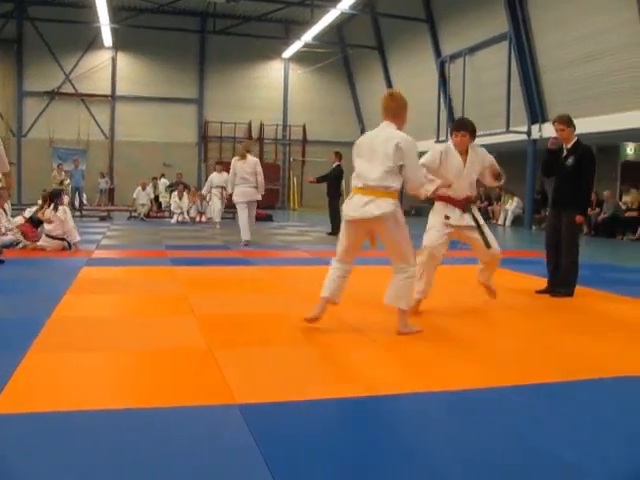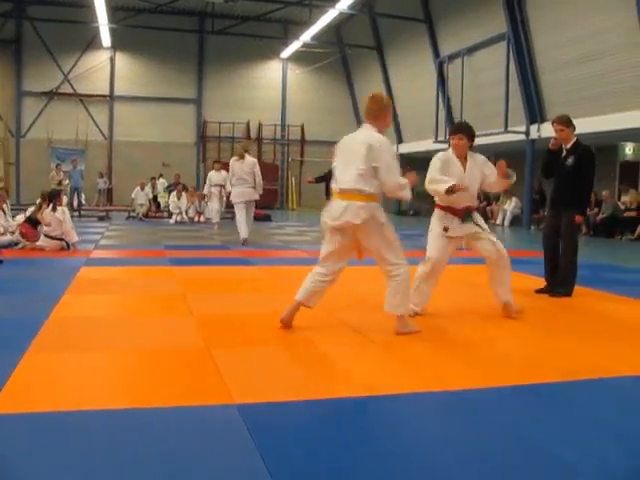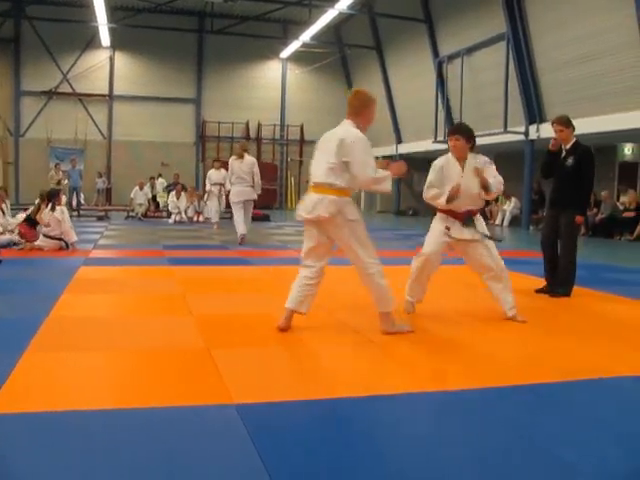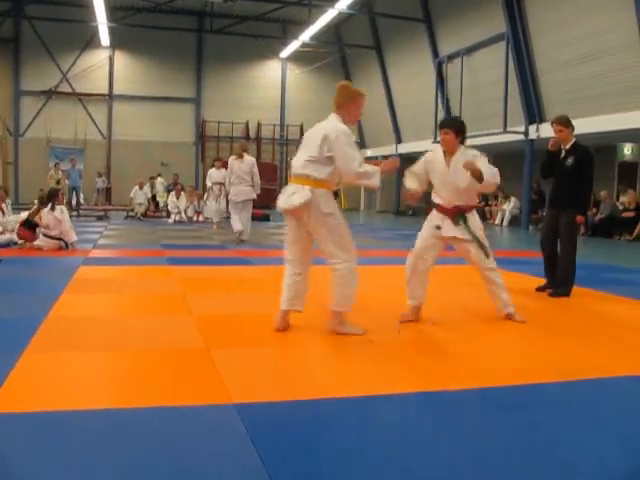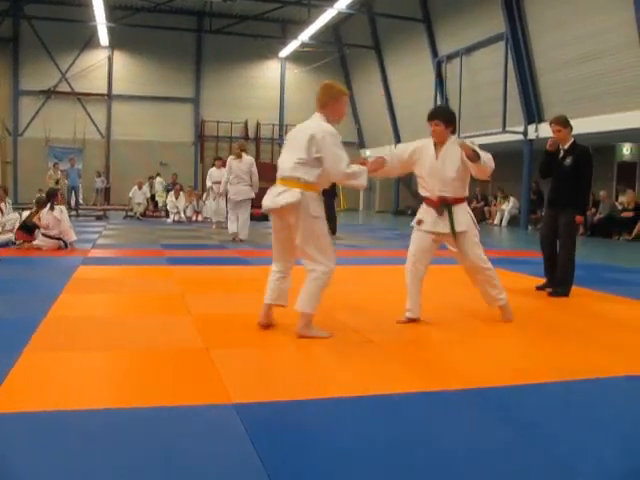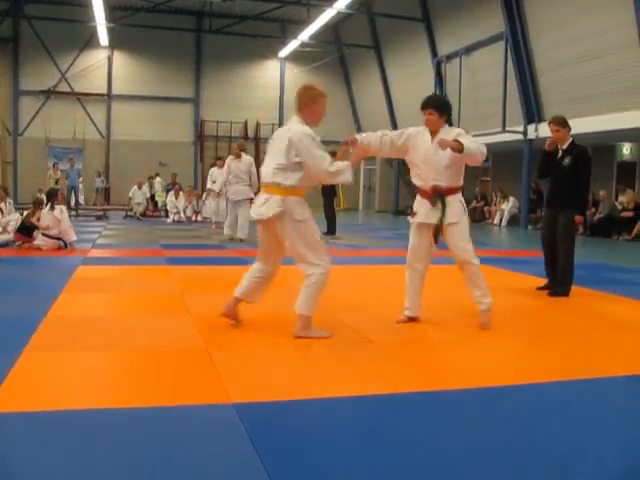
dt=0.1s
person 1, frame 1
left shoulder: (363, 140)
right shoulder: (404, 141)
right elbow: (415, 183)
right wrist: (428, 186)
left hip: (357, 203)
right hip: (384, 206)
left knee: (342, 259)
right knee: (404, 264)
left ankle: (320, 308)
right ankle: (403, 321)
person 1, frame 2
left shoulder: (345, 142)
right shoulder: (380, 143)
right elbow: (391, 185)
right wrist: (408, 182)
left hip: (338, 208)
right hip: (364, 210)
left knee: (327, 265)
right knee: (396, 266)
left ankle: (291, 312)
right ankle: (402, 322)
person 1, frame 3
left shoulder: (328, 136)
right shoulder: (355, 137)
right elbow: (366, 177)
right wrist: (392, 172)
left hip: (314, 201)
right hip: (336, 205)
left knee: (312, 265)
right knee: (368, 262)
left ankle: (287, 318)
person 1, frame 4
left shoulder: (316, 129)
right shoulder: (340, 131)
right elbow: (353, 171)
right wrist: (382, 168)
left hip: (295, 194)
right hip: (316, 197)
left knee: (296, 261)
right knee: (344, 258)
left ankle: (284, 317)
right ankle: (338, 320)
person 1, frame 5
left shoulder: (299, 129)
right shoulder: (326, 132)
right elbow: (340, 172)
right wrist: (367, 168)
left hip: (282, 196)
right hip: (302, 200)
left knee: (282, 260)
right knee: (321, 263)
left ankle: (266, 314)
right ankle: (305, 324)
person 1, frame 6
left shoulder: (283, 132)
right shoulder: (304, 134)
right elbow: (325, 172)
right wrist: (352, 163)
left hip: (270, 202)
right hip: (288, 205)
left knee: (266, 263)
right knee: (318, 264)
left ankle: (232, 305)
right ankle: (303, 325)
person 2, frame 1
left shoulder: (480, 154)
right shoulder: (441, 151)
left elbow: (492, 178)
right elbow: (421, 169)
left wrist: (496, 174)
left hip: (468, 211)
right hip: (444, 209)
left knee: (492, 252)
right knee: (431, 249)
left ankle: (484, 278)
right ankle: (418, 295)
person 2, frame 2
left shoulder: (479, 161)
right shoulder: (441, 158)
left elbow: (496, 185)
right elbow: (431, 182)
left wrist: (504, 174)
right wrist: (451, 186)
left hip: (469, 219)
right hip: (444, 218)
left knee: (499, 255)
right knee: (433, 260)
left ankle: (506, 301)
right ankle: (416, 305)
person 2, frame 3
left shoulder: (482, 162)
right shoulder: (441, 164)
left elbow: (496, 188)
right elbow: (429, 193)
left wrist: (484, 182)
right wrist: (448, 195)
left hip: (472, 223)
right hip: (446, 221)
left knee: (495, 267)
right knee: (427, 256)
left ankle: (510, 311)
right ankle: (411, 298)
person 2, frame 4
left shoulder: (473, 157)
right shoulder: (431, 157)
left elbow: (491, 182)
right elbow: (415, 175)
left wrist: (477, 172)
right wrist: (412, 189)
left hip: (467, 220)
right hip: (439, 218)
left knee: (486, 265)
right knee: (417, 258)
left ankle: (507, 308)
right ankle: (414, 307)
person 2, frame 5
left shoulder: (462, 147)
right shoulder: (417, 149)
left elbow: (486, 168)
right elbow: (394, 159)
left wrist: (473, 155)
right wrist: (380, 162)
left hip: (456, 213)
right hip: (428, 213)
left knee: (476, 262)
right knee: (414, 264)
left ankle: (500, 302)
right ankle: (412, 312)
person 2, frame 6
left shoulder: (457, 135)
right shoulder: (413, 136)
left elbow: (479, 153)
right elbow: (384, 141)
left wrist: (458, 146)
right wrist: (358, 140)
left hip: (451, 204)
right hip: (424, 204)
left knee: (464, 255)
right knee: (416, 260)
left ankle: (483, 305)
right ankle: (413, 311)
person 3, frame 1
left shoulder: (584, 151)
right shoulder: (558, 151)
left elbow: (588, 183)
right elbow: (547, 173)
left wrist: (582, 211)
right wrist: (552, 151)
left hip: (573, 207)
right hip: (556, 205)
left knee: (568, 247)
right knee: (551, 244)
left ankle: (566, 287)
right ankle: (553, 283)
person 3, frame 2
left shoulder: (584, 151)
right shoulder: (558, 151)
left elbow: (587, 183)
right elbow: (546, 174)
left wrist: (582, 211)
right wrist: (551, 151)
left hip: (572, 207)
right hip: (556, 204)
left knee: (568, 247)
right knee: (549, 243)
left ankle: (565, 287)
right ankle: (551, 282)
person 3, frame 3
left shoulder: (584, 152)
right shoulder: (557, 152)
left elbow: (587, 184)
right elbow: (545, 174)
left wrist: (582, 211)
right wrist: (551, 152)
left hip: (572, 207)
right hip: (554, 204)
left knee: (567, 247)
right knee: (547, 242)
left ankle: (564, 287)
right ankle: (551, 282)
person 3, frame 4
left shoulder: (583, 152)
right shoulder: (556, 152)
left elbow: (587, 184)
right elbow: (544, 174)
left wrist: (582, 211)
right wrist: (551, 152)
left hip: (572, 207)
right hip: (554, 204)
left knee: (567, 248)
right knee: (546, 241)
left ankle: (563, 286)
right ankle: (552, 280)
person 3, frame 5
left shoulder: (581, 152)
right shoulder: (554, 152)
left elbow: (586, 184)
right elbow: (543, 174)
left wrist: (582, 211)
right wrist: (549, 152)
left hip: (570, 207)
right hip: (553, 204)
left knee: (566, 247)
right knee: (546, 241)
left ankle: (562, 286)
right ankle: (552, 279)
person 3, frame 6
left shoulder: (580, 152)
right shoulder: (553, 151)
left elbow: (584, 184)
right elbow: (542, 174)
left wrist: (581, 211)
right wrist: (547, 152)
left hip: (569, 207)
right hip: (552, 204)
left knee: (565, 247)
right knee: (547, 243)
left ankle: (562, 286)
right ankle: (553, 281)
